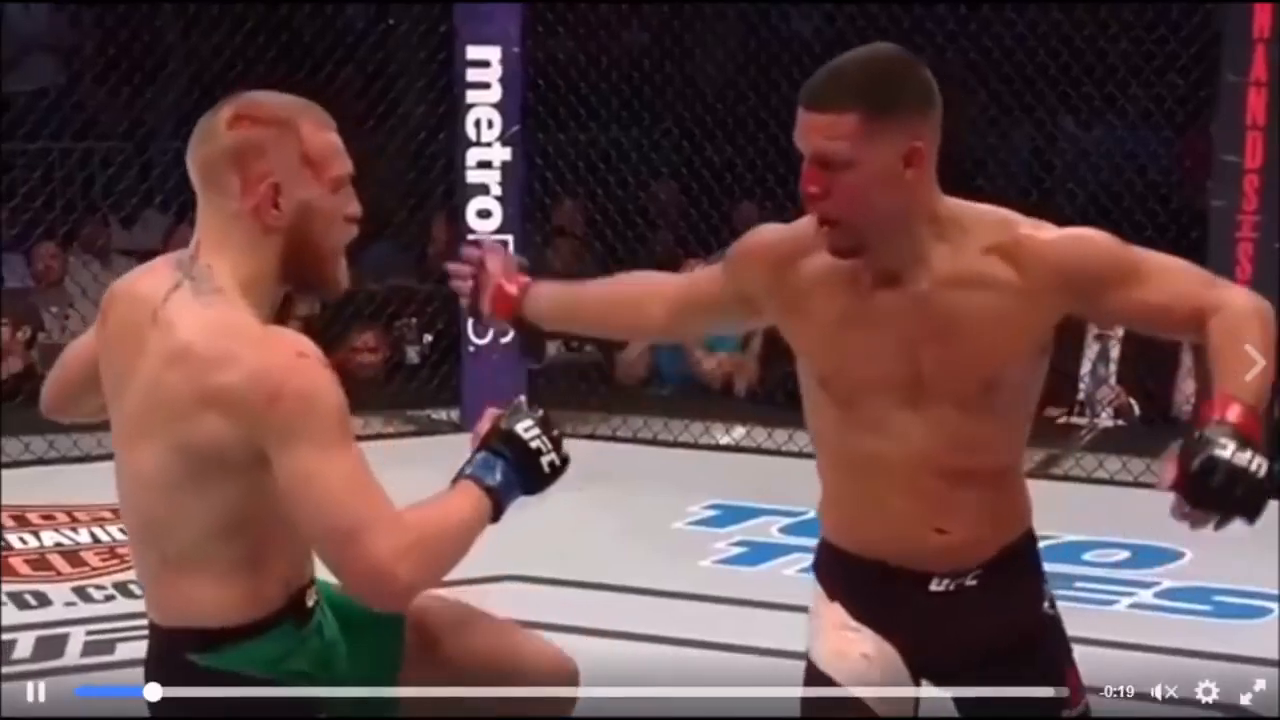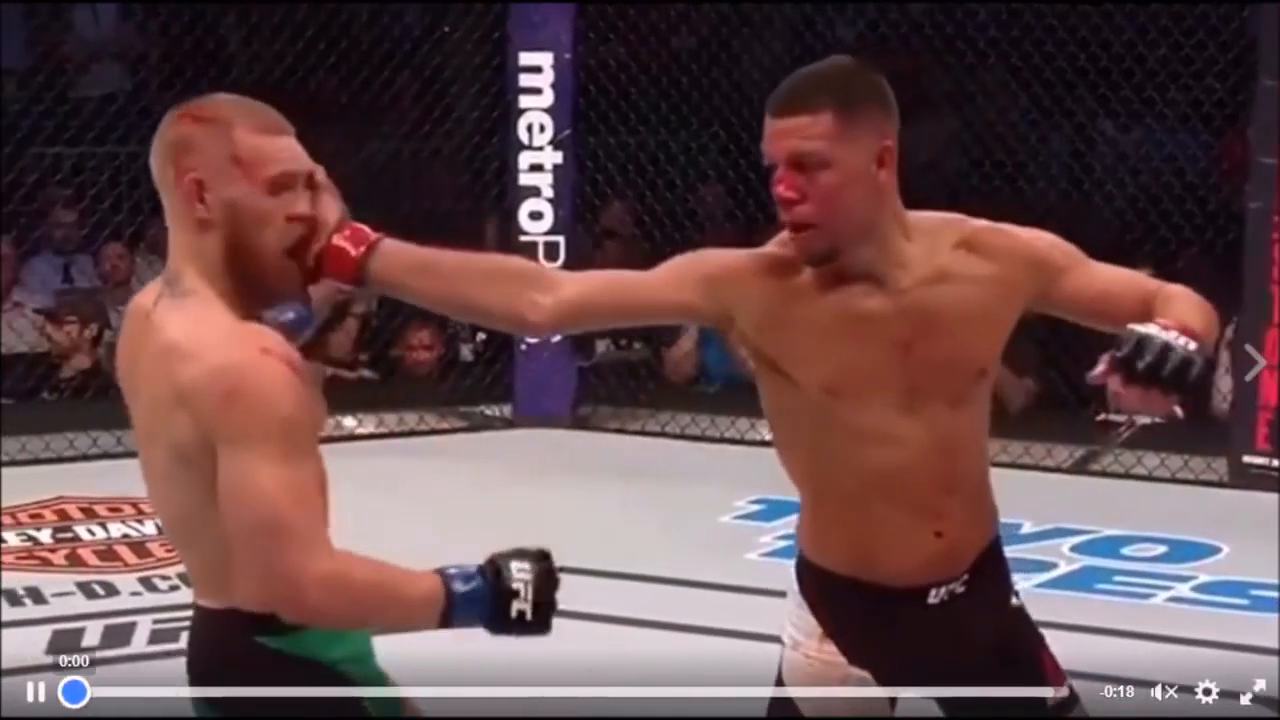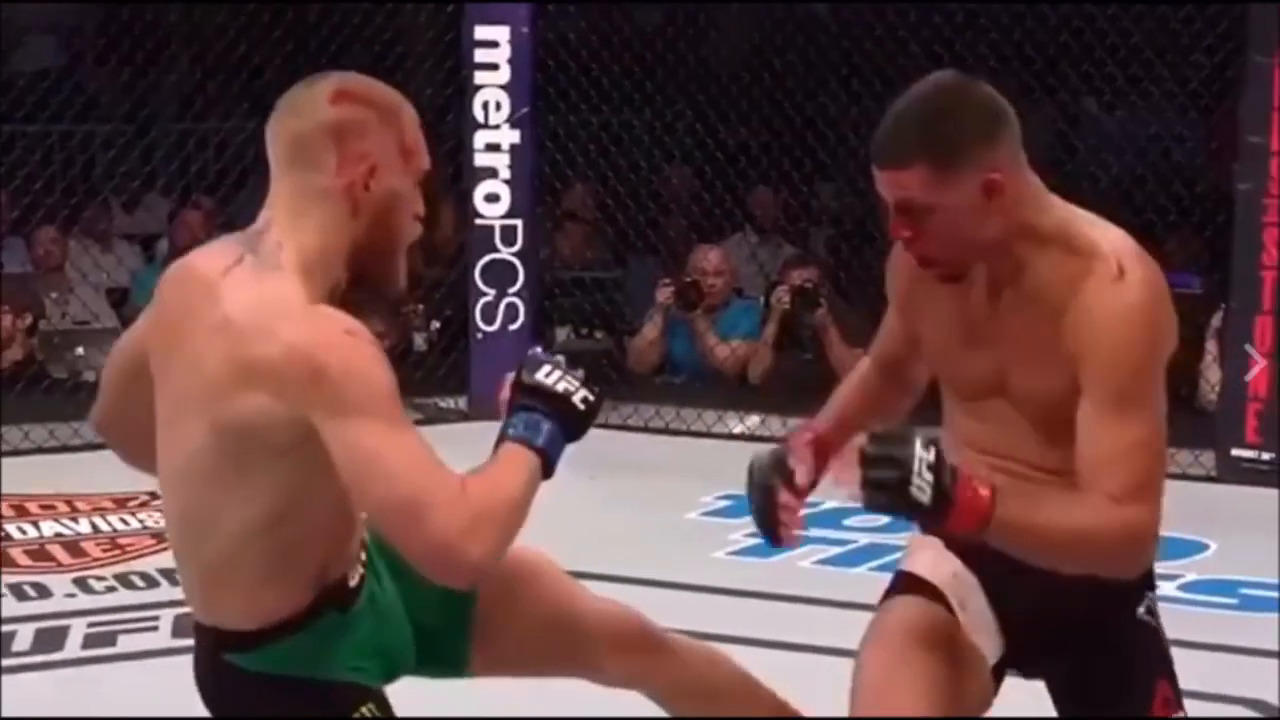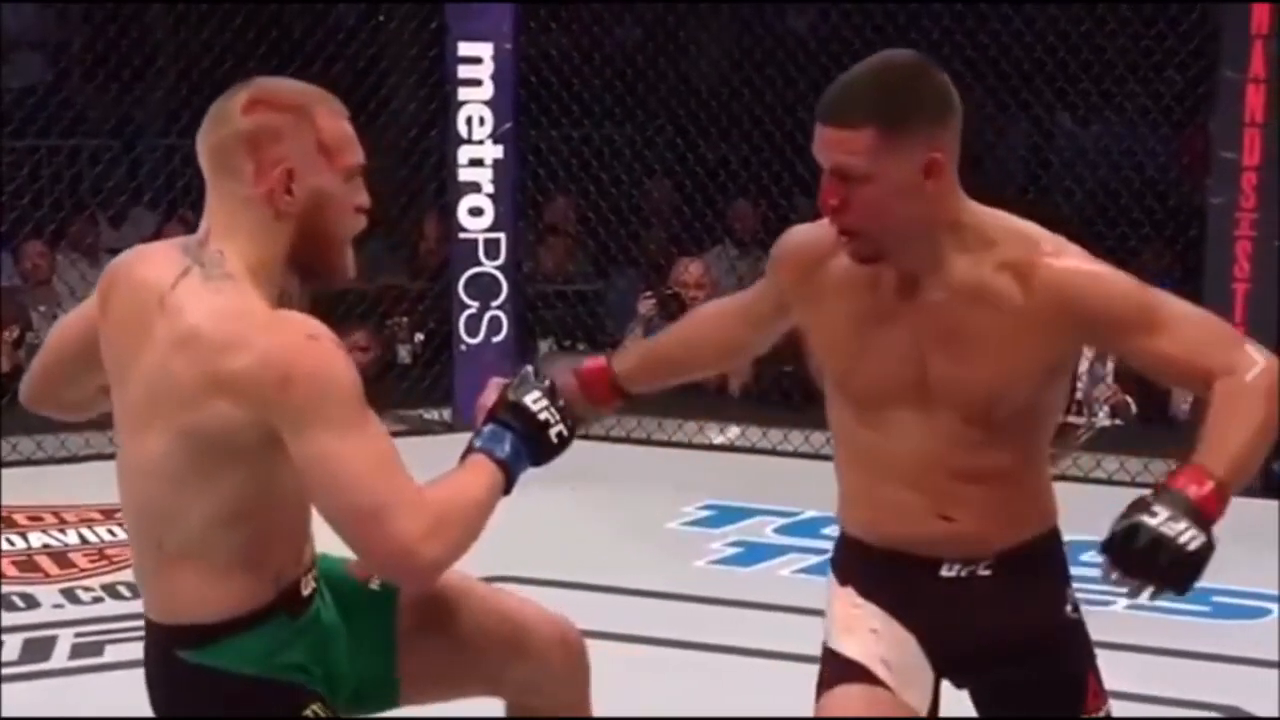
dt=1s
person 1, frame 1
left shoulder: (1038, 262)
right shoulder: (782, 264)
right elbow: (664, 303)
right wrist: (513, 294)
left hip: (1001, 589)
right hip: (861, 595)
person 1, frame 2
left shoulder: (997, 261)
right shoulder: (748, 286)
left elbow: (1176, 304)
right elbow: (543, 300)
left wrist: (1172, 340)
right wrist: (355, 252)
left hip: (977, 598)
right hip: (844, 612)
person 1, frame 3
left shoulder: (1111, 292)
right shoulder: (919, 262)
left elbow: (1126, 534)
left wrist: (957, 501)
right wrist: (814, 445)
left hip: (1094, 577)
right hip: (962, 556)
person 1, frame 4
left shoulder: (1049, 283)
right shoulder: (810, 262)
right elbow: (738, 324)
left wrist: (1192, 500)
right wrist: (606, 377)
left hip: (1020, 585)
right hip: (879, 586)
person 2, frame 1
left shoulder: (142, 292)
right shoulder: (269, 365)
left elbow: (60, 398)
right elbow: (389, 569)
right wrist: (494, 473)
left hip: (296, 625)
person 2, frame 2
left shoulder: (153, 313)
right shoulder: (243, 362)
right elbow: (302, 584)
right wrist: (474, 594)
left hip: (240, 642)
right hip: (282, 665)
person 2, frame 3
left shoulder: (199, 275)
right shoulder: (313, 344)
left elbow: (116, 422)
right elbow: (460, 547)
right wrist: (534, 434)
right hip: (287, 663)
left knee: (624, 640)
person 2, frame 4
left shoulder: (139, 275)
right shoulder: (281, 349)
left elbow: (43, 390)
right elbow: (413, 549)
right wrist: (502, 447)
left hip: (303, 606)
left knee: (549, 652)
